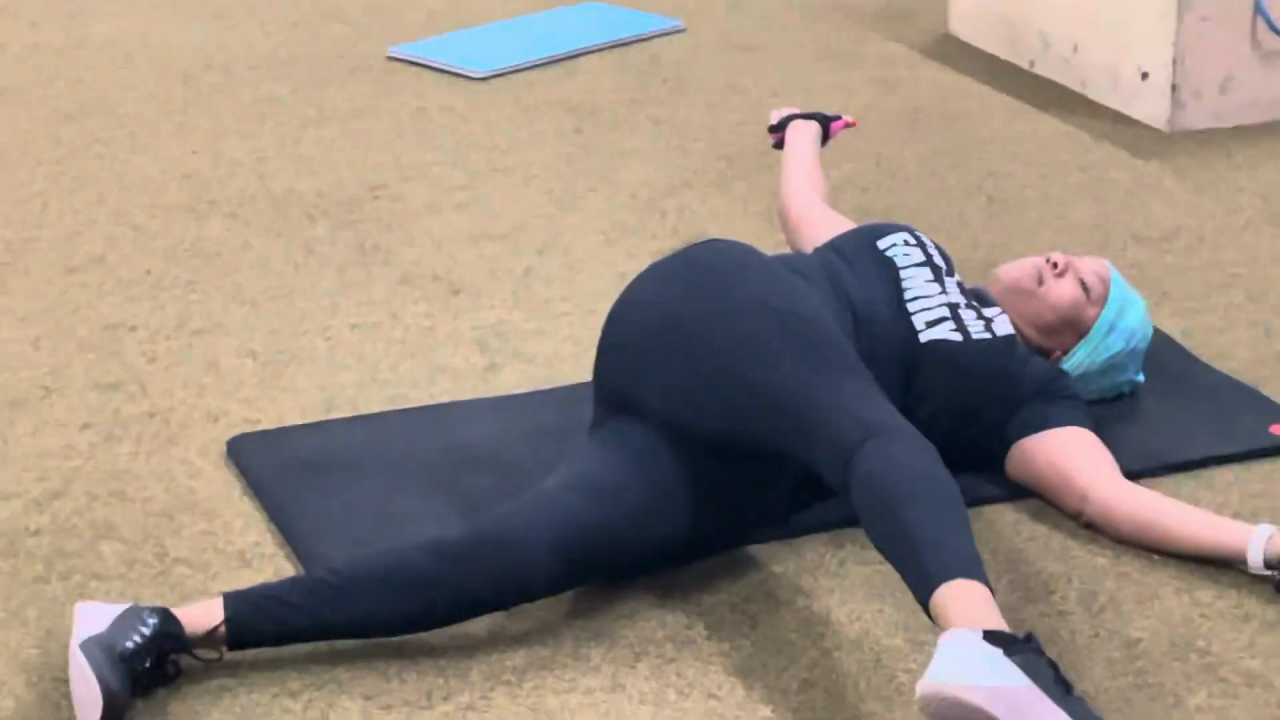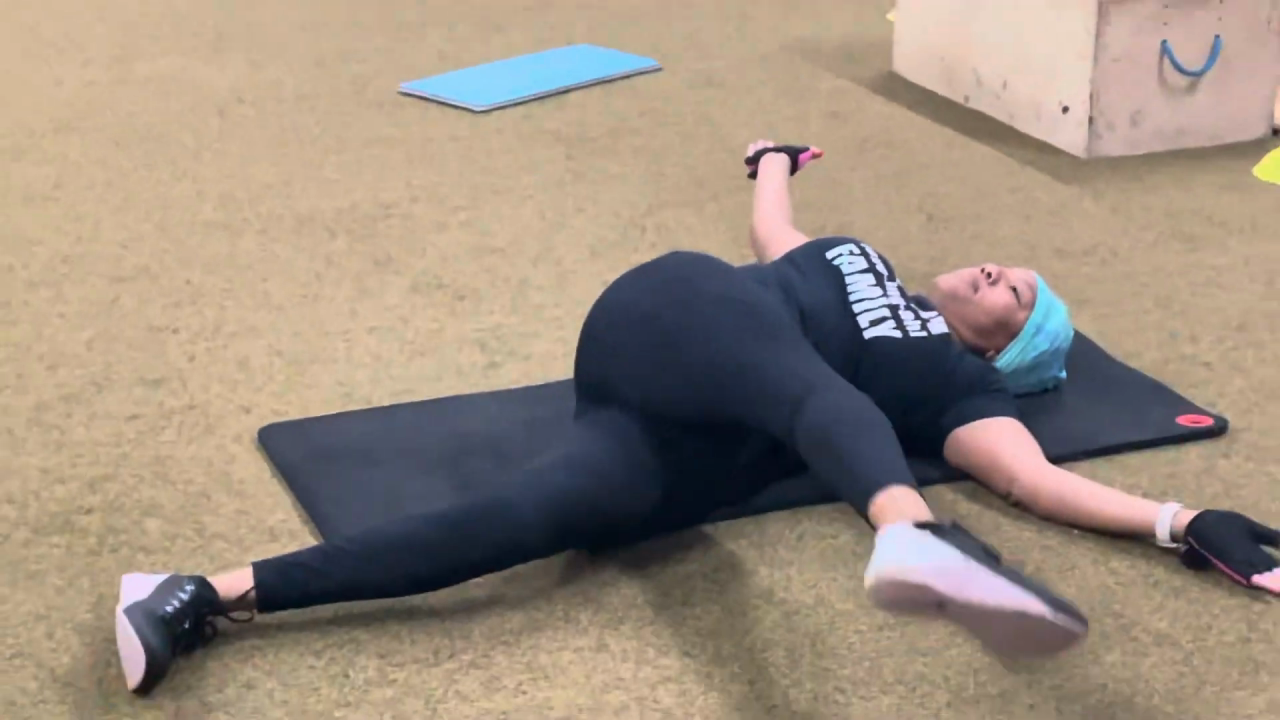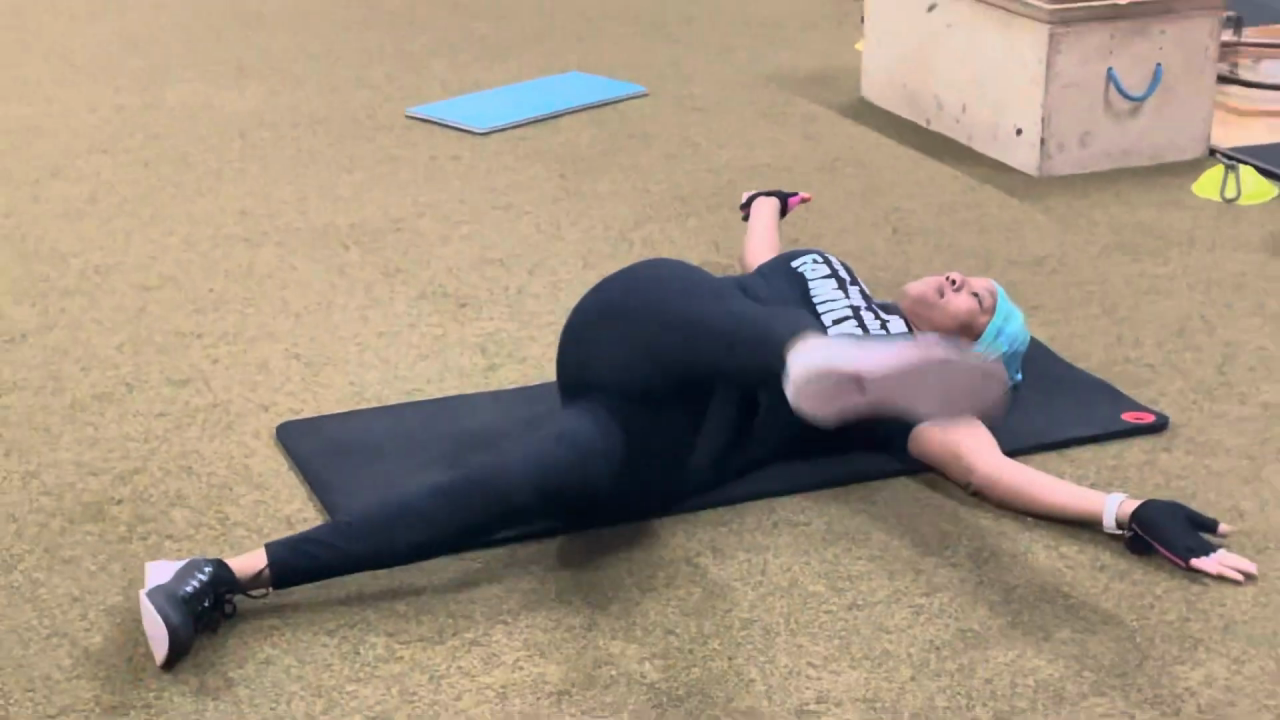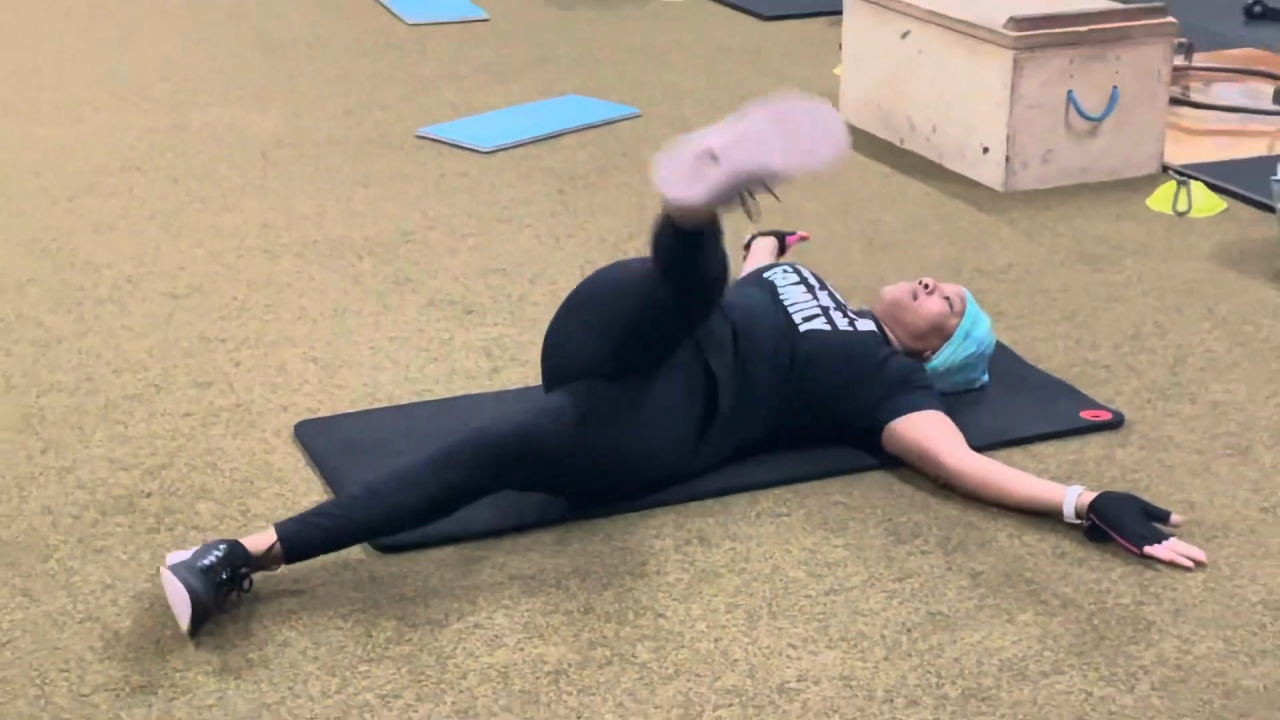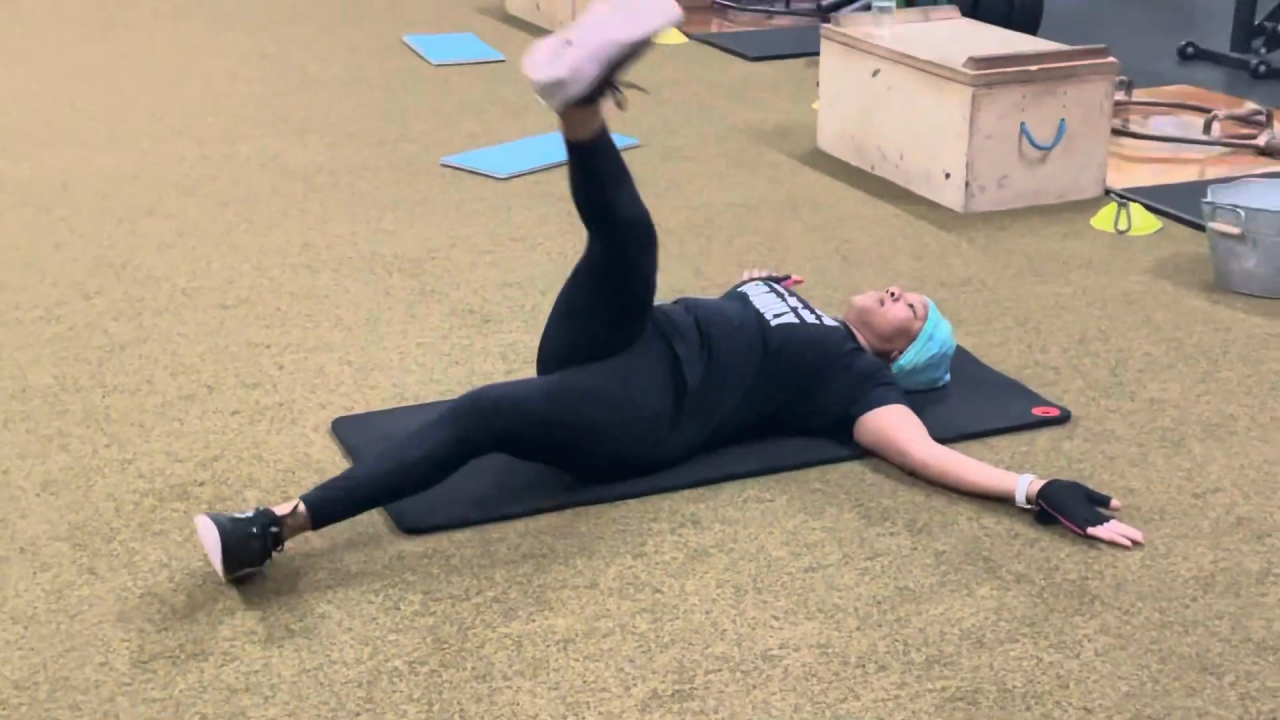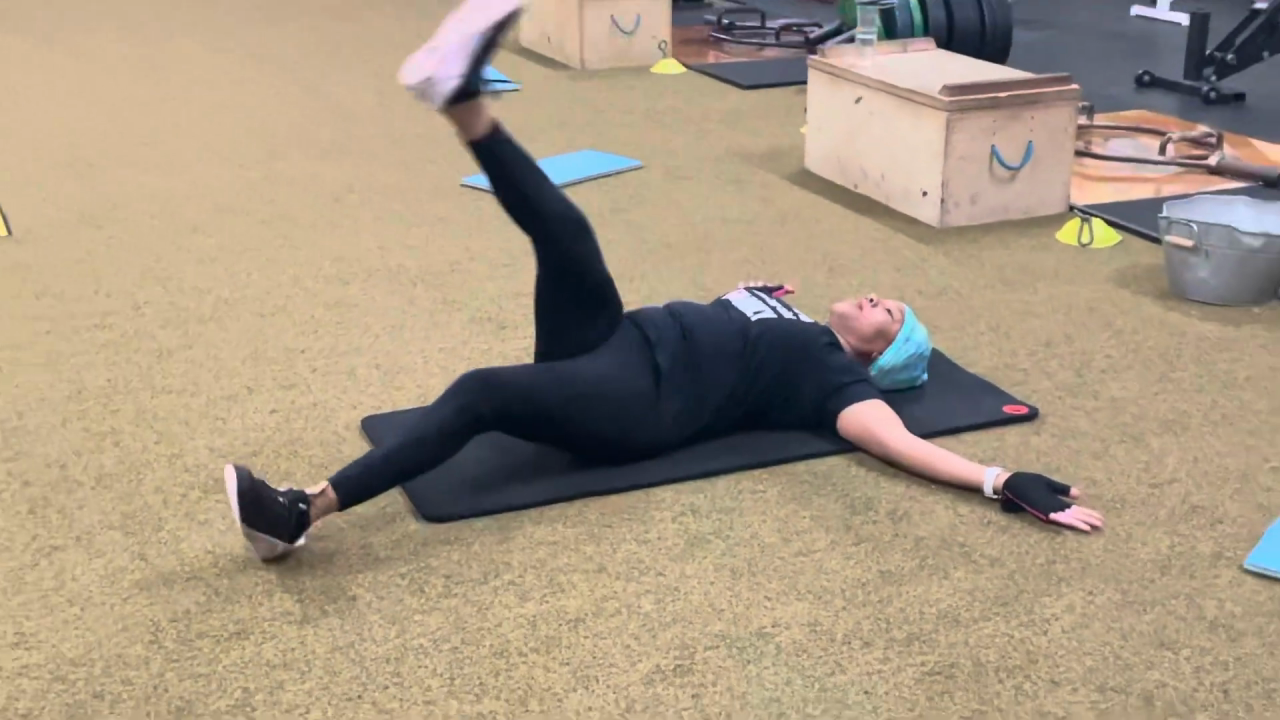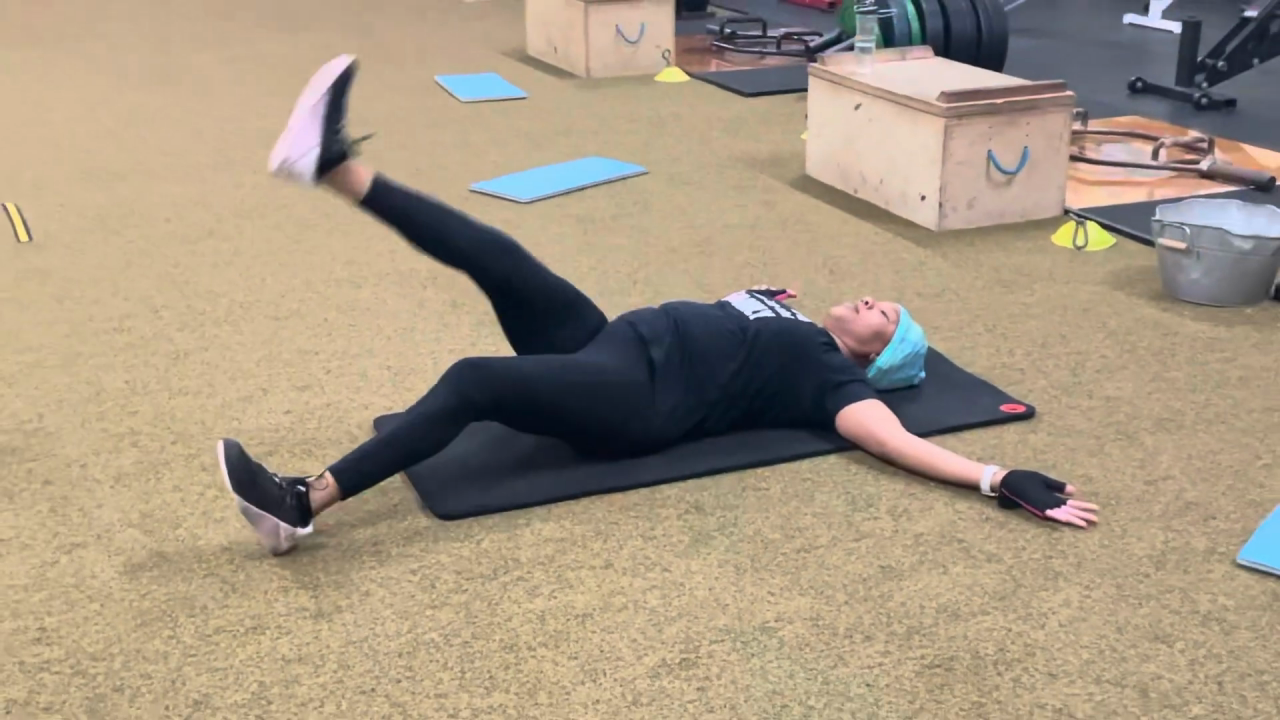
dt=0.2s
person 1, frame 1
left shoulder: (1016, 393)
right shoulder: (899, 246)
left elbow: (1106, 498)
right elbow: (804, 218)
right wrist: (799, 136)
left hip: (717, 474)
right hip: (706, 309)
left knee: (532, 550)
right knee: (869, 433)
person 1, frame 2
left shoulder: (959, 385)
right shoulder: (853, 255)
left elbow: (1036, 483)
right elbow: (770, 236)
right wrist: (769, 164)
left hip: (689, 453)
right hip: (669, 313)
left knee: (530, 516)
right knee: (819, 393)
left ankle: (207, 598)
person 1, frame 3
left shoulder: (933, 389)
right shoulder: (834, 274)
left elbow: (997, 472)
right elbow: (756, 272)
left wrist: (1131, 512)
right wrist: (765, 209)
left hip: (667, 441)
right hip: (645, 322)
left knee: (516, 484)
left ankle: (228, 577)
person 1, frame 4
left shoulder: (884, 380)
right shoulder: (800, 276)
left elbow: (962, 462)
left wrist: (1088, 500)
right wrist: (763, 244)
left hip: (653, 433)
right hip: (612, 330)
left knee: (490, 452)
right knee: (689, 280)
left ankle: (244, 558)
right ankle: (703, 183)
person 1, frame 5
left shoulder: (856, 380)
right shoulder: (799, 309)
left elbow: (929, 456)
left wrist: (1039, 494)
right wrist: (758, 277)
left hip: (640, 414)
right hip: (621, 344)
left knee: (481, 419)
right knee: (626, 237)
left ankle: (275, 528)
right ankle: (581, 90)
person 1, frame 6
left shoulder: (837, 380)
right shoulder: (794, 323)
left elbow: (905, 447)
left wrist: (1008, 485)
right wrist: (752, 292)
left hip: (636, 404)
right hip: (615, 345)
left knee: (479, 396)
right knee: (564, 234)
left ankle: (299, 515)
person 1, frame 7
left shoulder: (832, 378)
right shoulder: (792, 324)
left elbow: (902, 445)
left wrist: (1005, 480)
right wrist: (757, 283)
left hip: (637, 399)
right hip: (610, 344)
left knee: (470, 384)
right knee: (494, 258)
left ankle: (300, 510)
right ankle: (336, 165)
